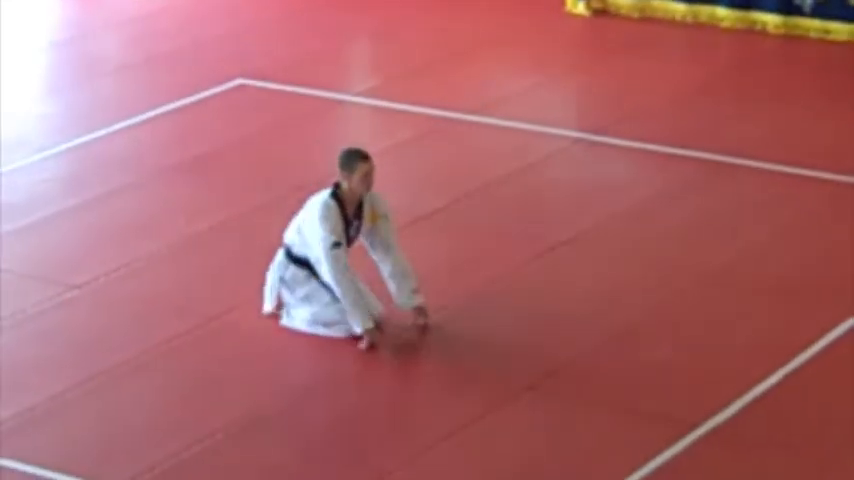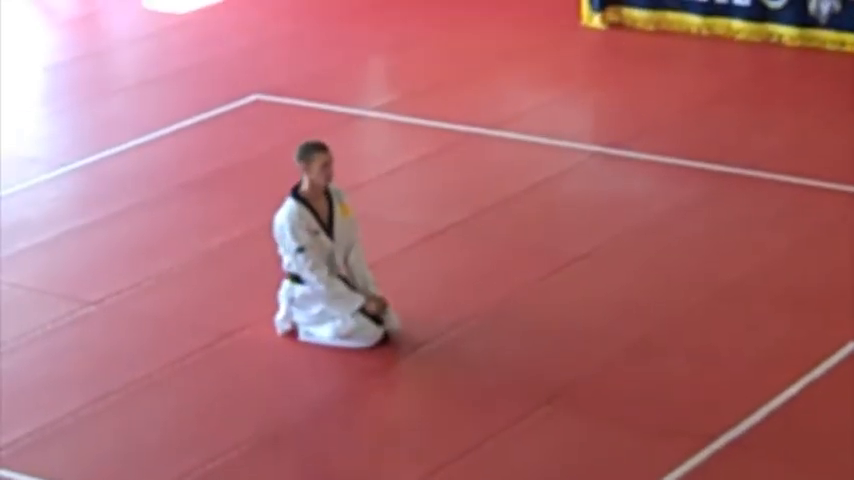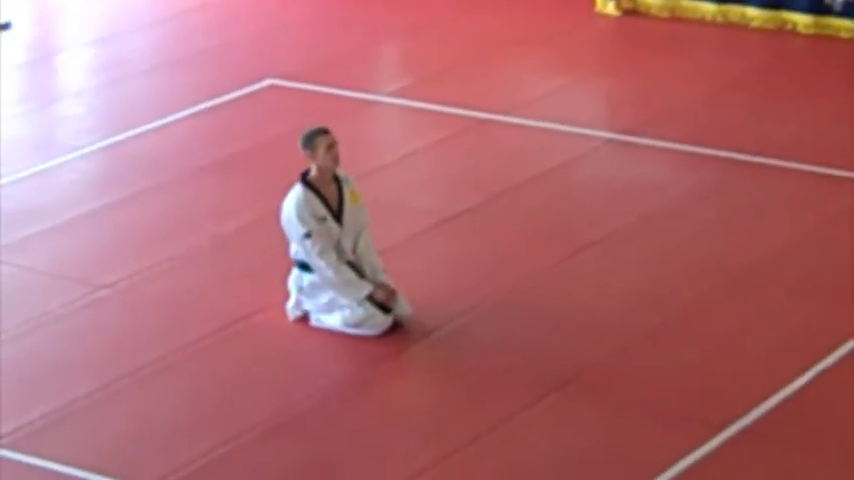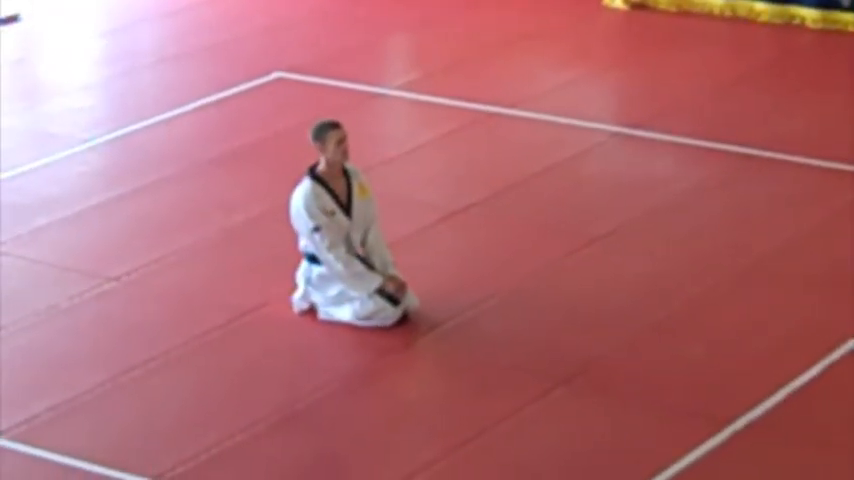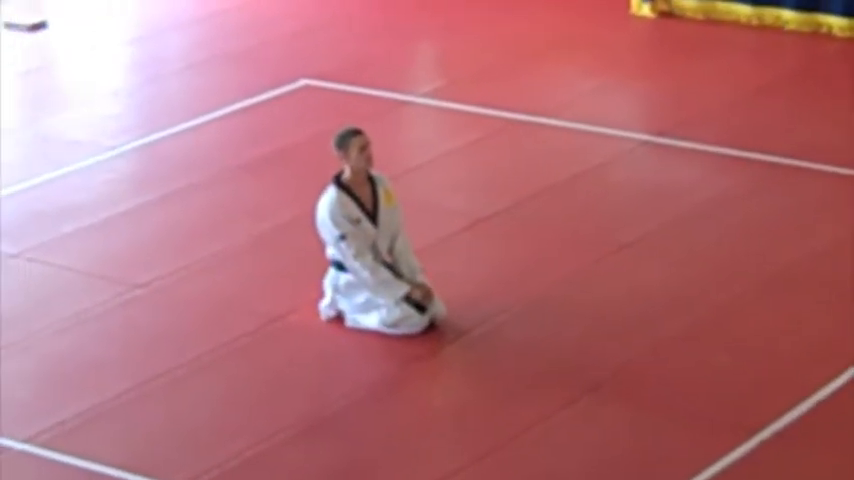
dt=0.7s
person 1, frame 1
left shoulder: (372, 203)
right shoulder: (322, 212)
left elbow: (388, 252)
right elbow: (337, 274)
left wrist: (413, 300)
right wrist: (365, 325)
left hip: (325, 268)
right hip: (297, 273)
left knee: (372, 314)
right knee: (346, 323)
right ankle: (288, 308)
person 1, frame 2
left shoulder: (336, 197)
right shoulder: (290, 218)
left elbow: (352, 250)
right elbow: (313, 275)
left wrist: (370, 292)
right wrist: (362, 303)
left hip: (336, 281)
right hip: (308, 293)
left knee: (389, 323)
right knee: (370, 332)
right ankle: (301, 324)
person 1, frame 3
left shoulder: (346, 184)
right shoulder: (298, 204)
left elbow: (362, 237)
right elbow: (322, 260)
left wrist: (378, 279)
right wrist: (369, 290)
left hip: (345, 268)
right hip: (317, 280)
left knee: (400, 310)
right knee: (379, 320)
right ankle: (312, 308)
person 1, frame 4
left shoulder: (354, 176)
right shoulder: (306, 198)
left elbow: (371, 230)
right elbow: (332, 254)
left wrist: (388, 272)
right wrist: (380, 283)
left hip: (354, 261)
right hip: (327, 273)
left knee: (407, 303)
right knee: (388, 312)
right ankle: (319, 301)
person 1, frame 5
left shoulder: (380, 184)
right shoulder: (332, 206)
left elbow: (398, 237)
right elbow: (358, 261)
left wrist: (416, 279)
right wrist: (406, 291)
left hip: (383, 268)
right hip: (355, 280)
left knee: (434, 311)
right knee: (414, 320)
right ankle: (345, 307)
